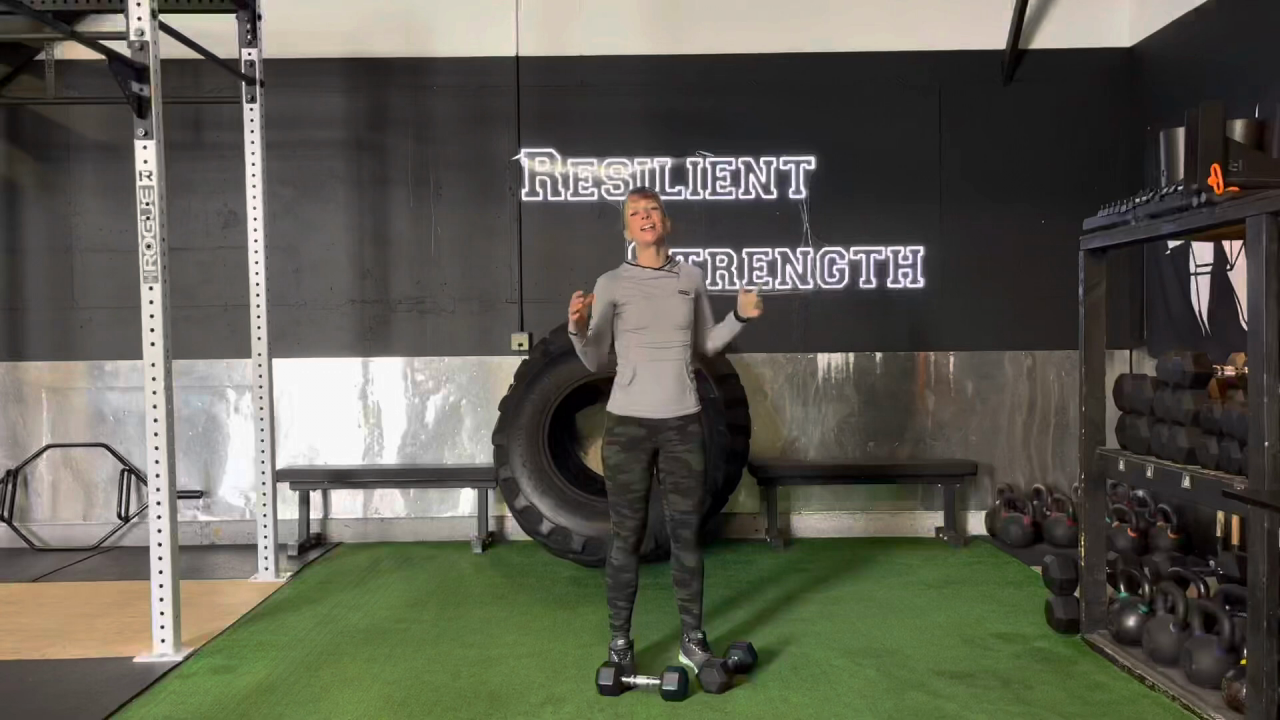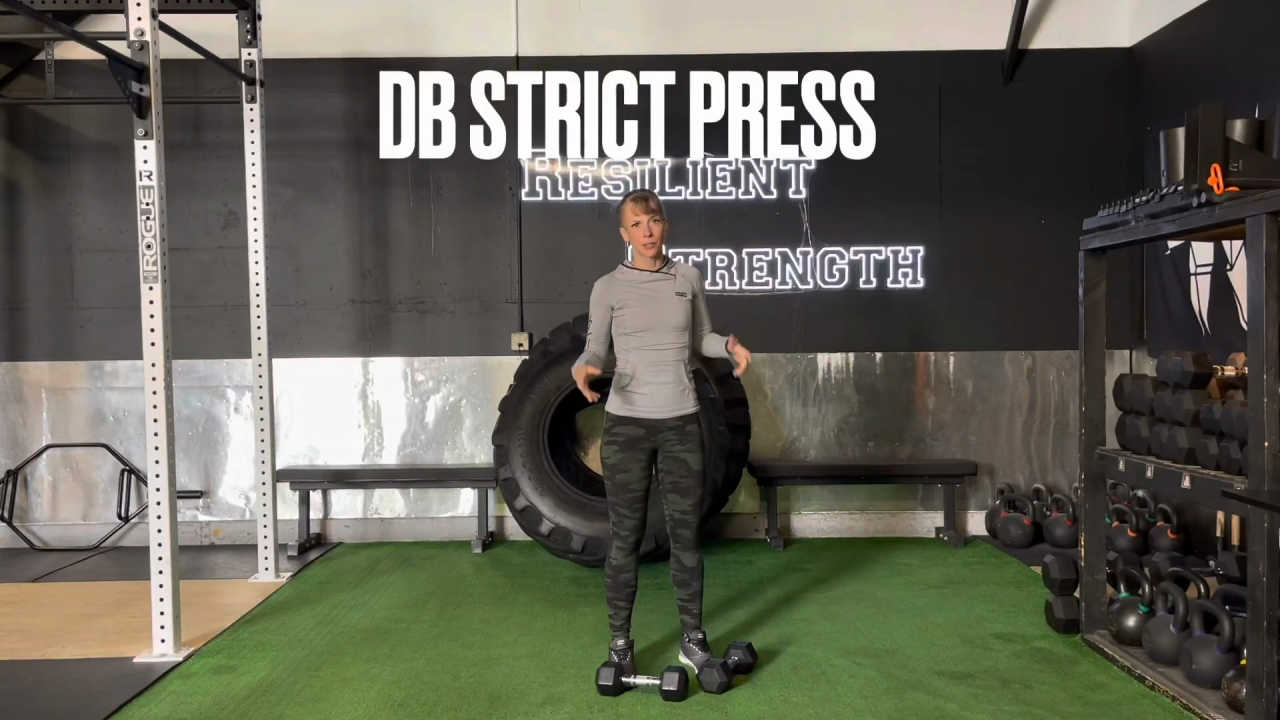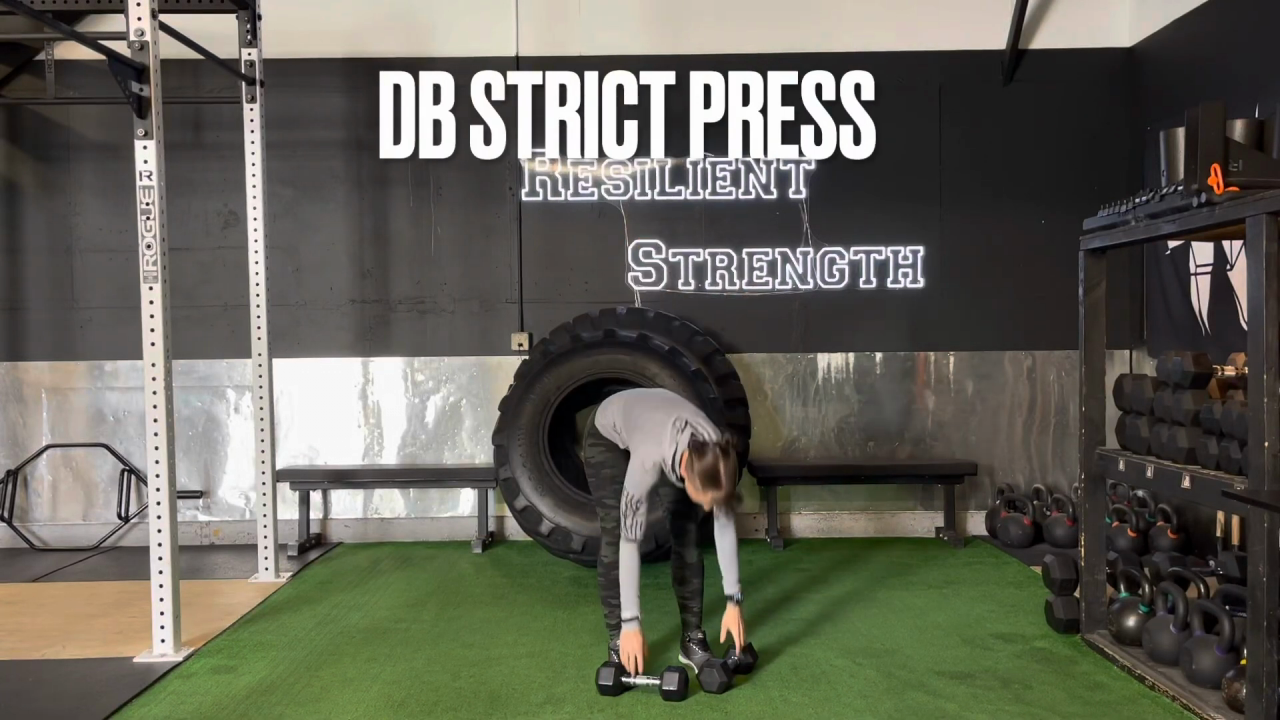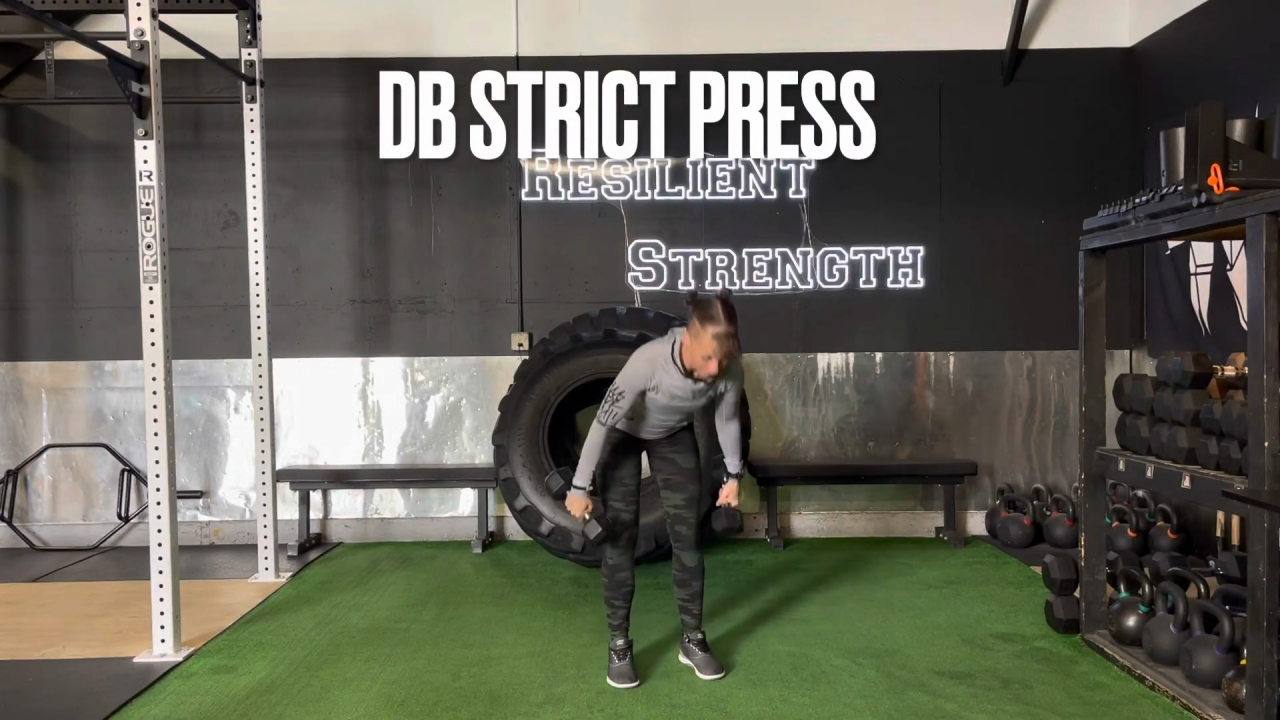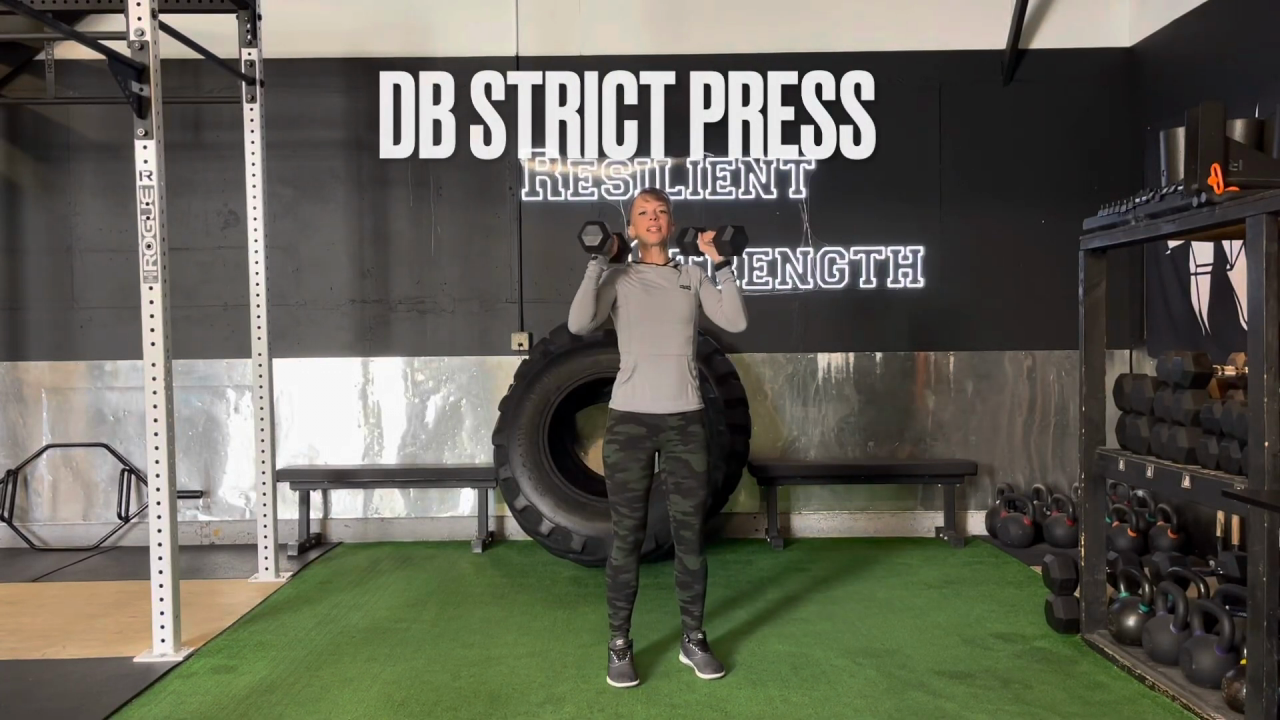
dt=1s
person 1, frame 1
left shoulder: (691, 277)
right shoulder: (610, 283)
left elbow: (706, 344)
right elbow: (595, 360)
left wrist: (740, 316)
right wrist: (578, 327)
left hip: (682, 422)
right hip: (628, 422)
left knee: (686, 533)
right knee: (626, 536)
left ankle: (692, 637)
right ankle: (619, 640)
person 1, frame 2
left shoulder: (688, 278)
right shoulder: (609, 287)
left elbow: (704, 339)
right elbow: (594, 351)
left wrist: (729, 347)
right wrist: (582, 368)
left hip: (681, 423)
right hip: (628, 424)
left knee: (686, 533)
right knee: (625, 536)
left ankle: (693, 637)
right ankle: (619, 641)
person 1, frame 3
left shoulder: (719, 462)
right shoulder: (651, 458)
left elbow: (725, 529)
right elbow: (629, 541)
left wrist: (733, 601)
right wrist: (630, 622)
right hip: (609, 434)
left knee: (686, 537)
right knee: (614, 534)
left ankle: (693, 637)
right ankle: (618, 643)
person 1, frame 4
left shoulder: (727, 369)
right shoulder: (650, 360)
left elbow: (728, 420)
right elbow: (603, 422)
left wrist: (733, 475)
right wrist: (580, 486)
left hip: (675, 437)
right hip: (625, 434)
left knee: (687, 533)
right knee: (620, 534)
left ankle: (693, 639)
right ankle: (619, 646)
person 1, frame 5
left shoulder: (694, 277)
right shoulder: (618, 279)
left elbow: (735, 322)
right elbow: (579, 324)
left wrist: (720, 262)
right wrist: (598, 262)
left hip: (686, 420)
right hip: (630, 420)
left knee: (690, 533)
right knee: (627, 535)
left ankle: (694, 639)
right ankle: (620, 644)
